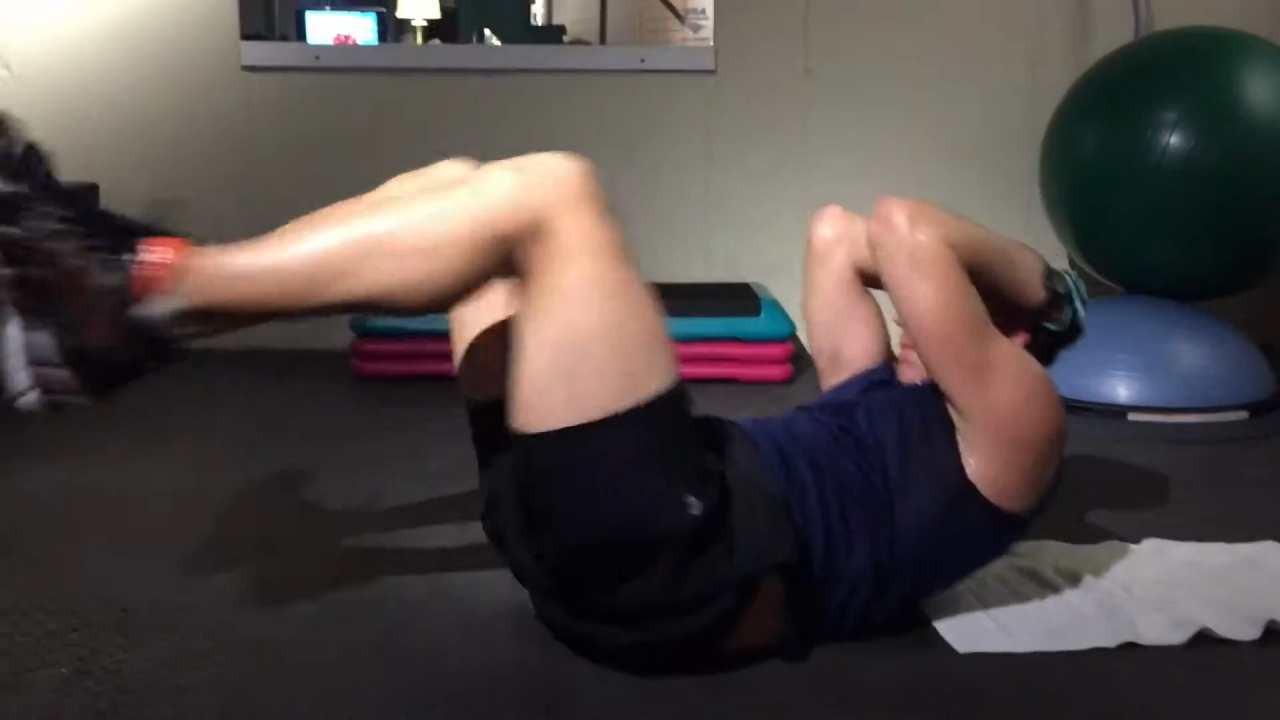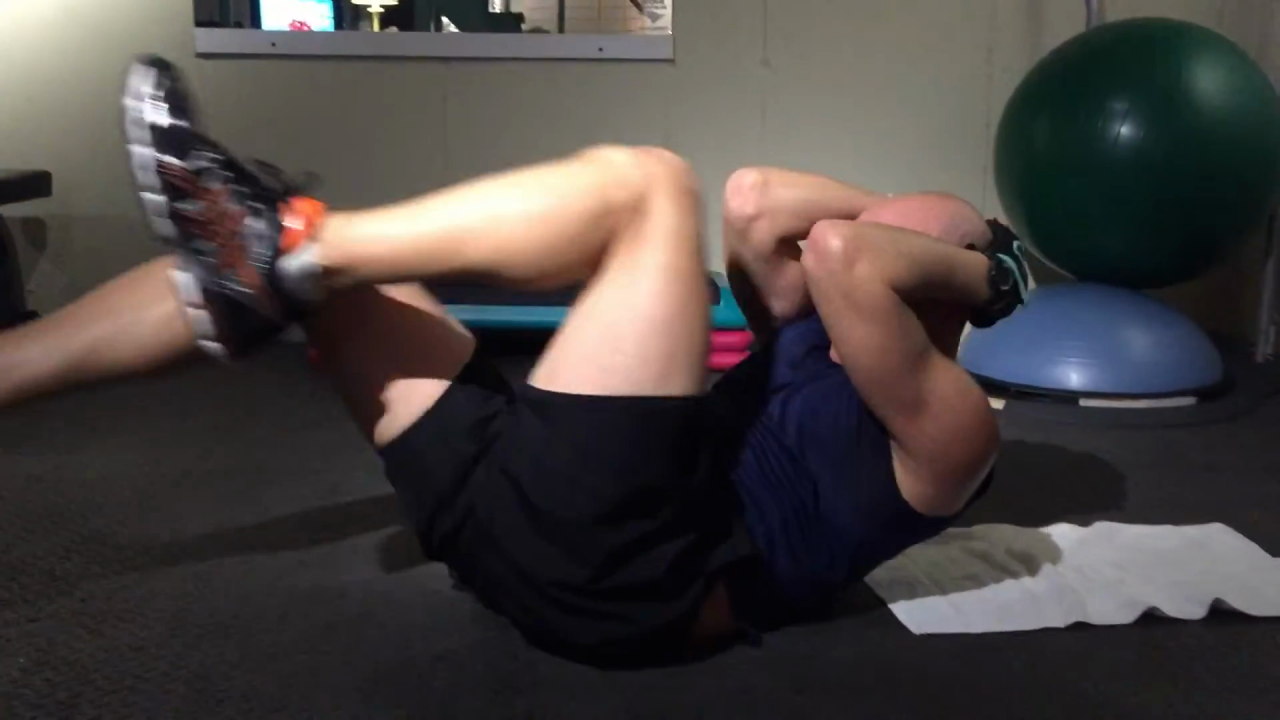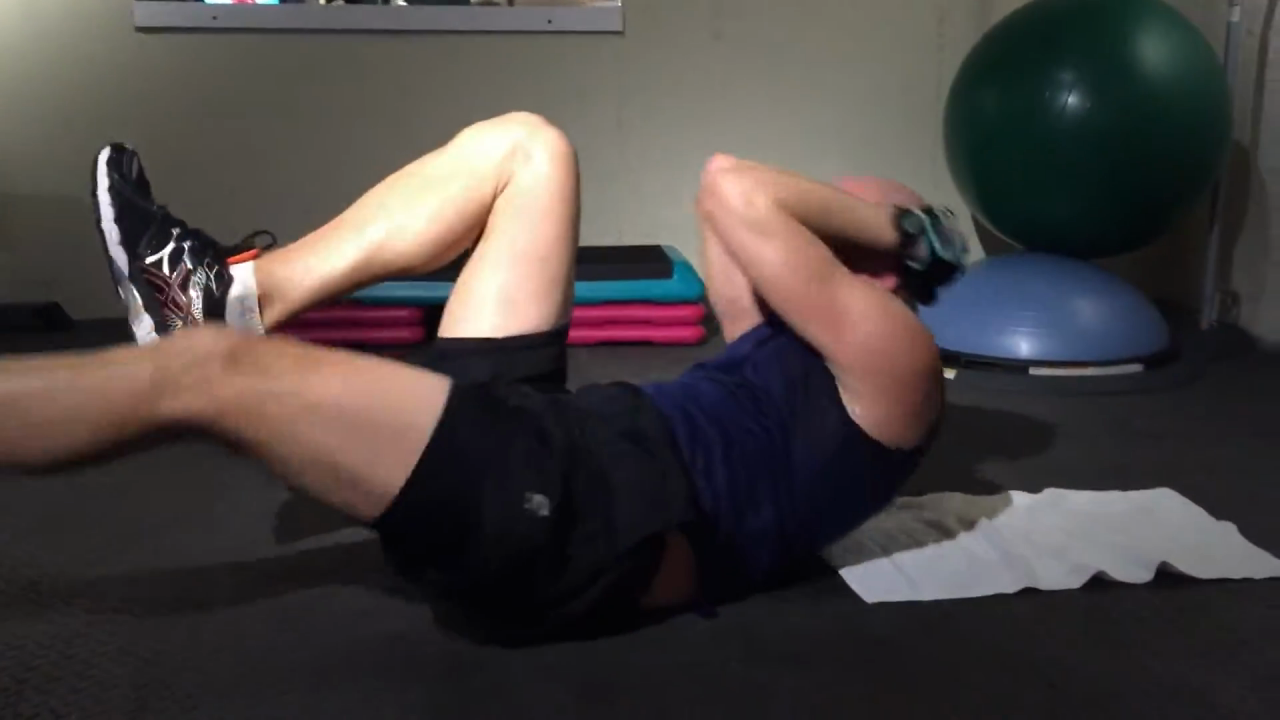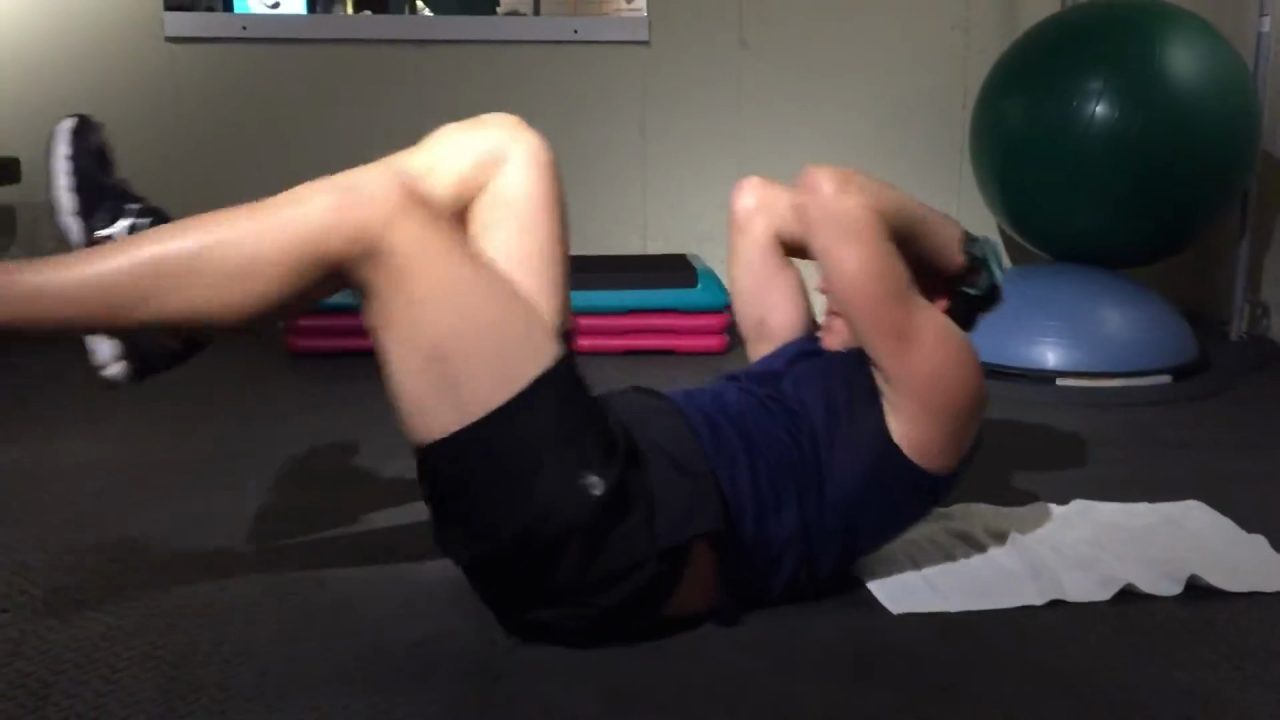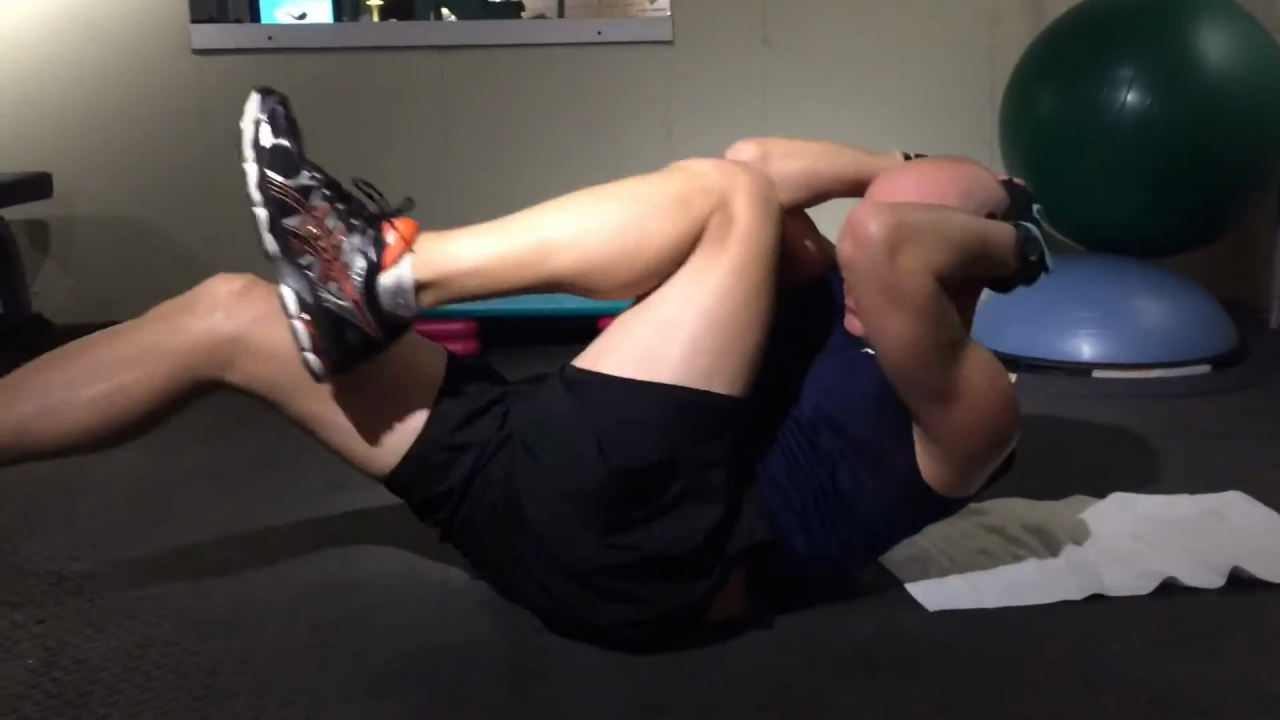
dt=0.7s
person 1, frame 1
left shoulder: (1016, 422)
right shoulder: (893, 388)
left elbow: (901, 225)
right elbow: (835, 231)
left wrist: (1024, 288)
right wrist: (953, 271)
left hip: (657, 565)
right hip: (586, 518)
left knee: (547, 191)
right knee: (461, 186)
left ankle: (162, 280)
right ankle: (158, 283)
person 1, frame 2
left shoulder: (949, 426)
right shoulder: (821, 333)
left elbow: (850, 259)
right elbow: (756, 198)
left wrist: (973, 269)
right wrist: (904, 205)
left hip: (608, 557)
right hip: (527, 499)
left knee: (643, 183)
right knee: (263, 281)
left ankle: (296, 244)
person 1, frame 3
left shoulder: (892, 355)
right shoulder: (807, 346)
left elbow: (735, 191)
right elbow: (740, 207)
left wrist: (891, 233)
right wrist: (880, 219)
left hip: (580, 522)
right hip: (545, 445)
left knee: (202, 373)
right knee: (524, 146)
right ankle: (231, 293)
person 1, frame 4
left shoulder: (937, 380)
right shoulder: (826, 358)
left elbow: (828, 198)
right elbow: (758, 204)
left wrist: (942, 246)
left hip: (602, 533)
right hip: (582, 476)
left knee: (379, 209)
right knee: (497, 150)
left ankle: (10, 294)
right ankle: (143, 264)
person 1, frame 5
left shoulder: (967, 408)
right shoulder: (837, 305)
left elbow: (883, 245)
right elbow: (759, 164)
left wrist: (995, 244)
right wrist: (899, 170)
left hip: (626, 535)
right hip: (534, 474)
left knee: (715, 199)
right knee: (231, 318)
left ankle: (387, 271)
